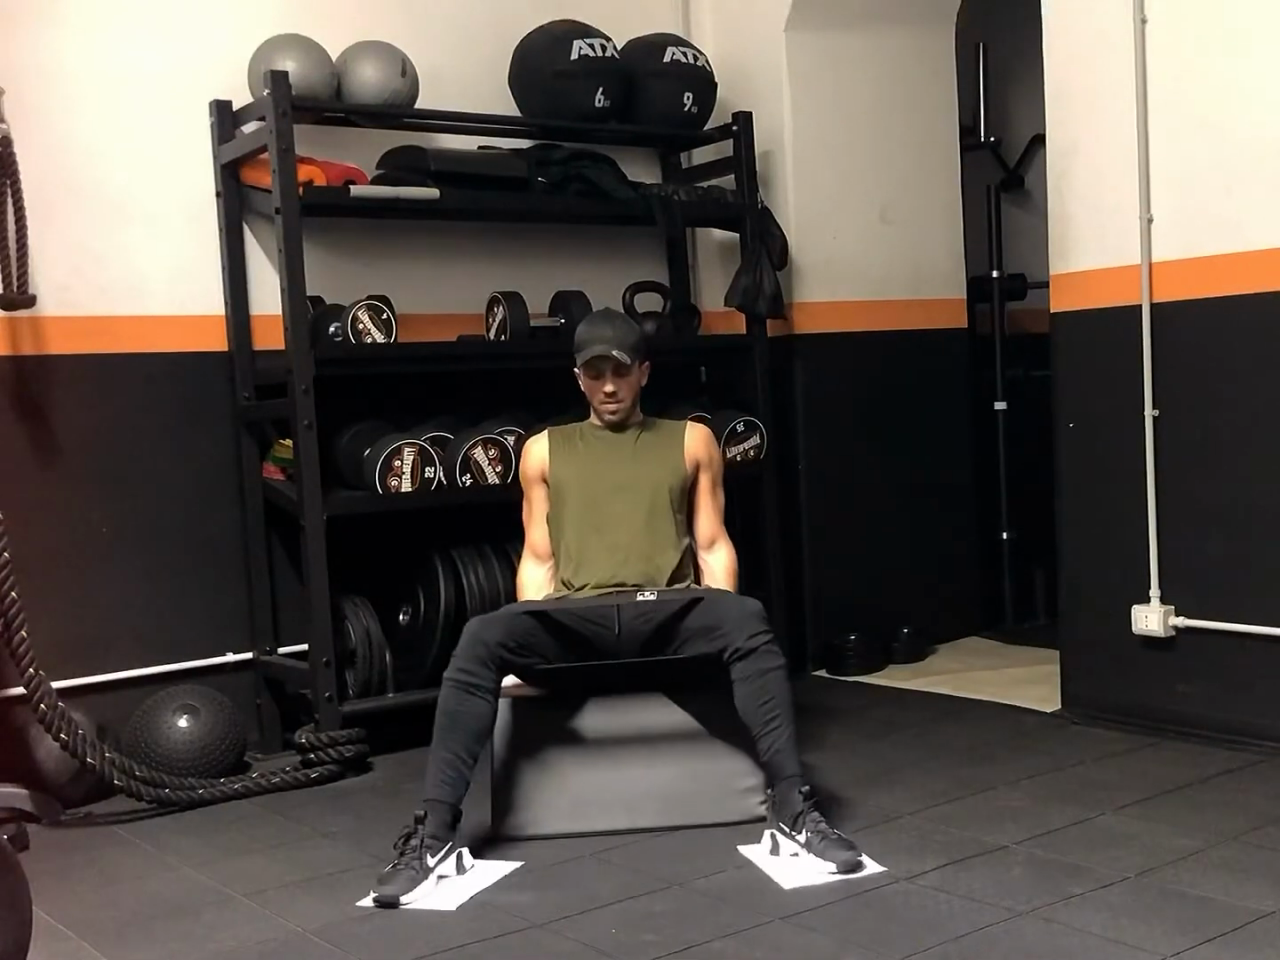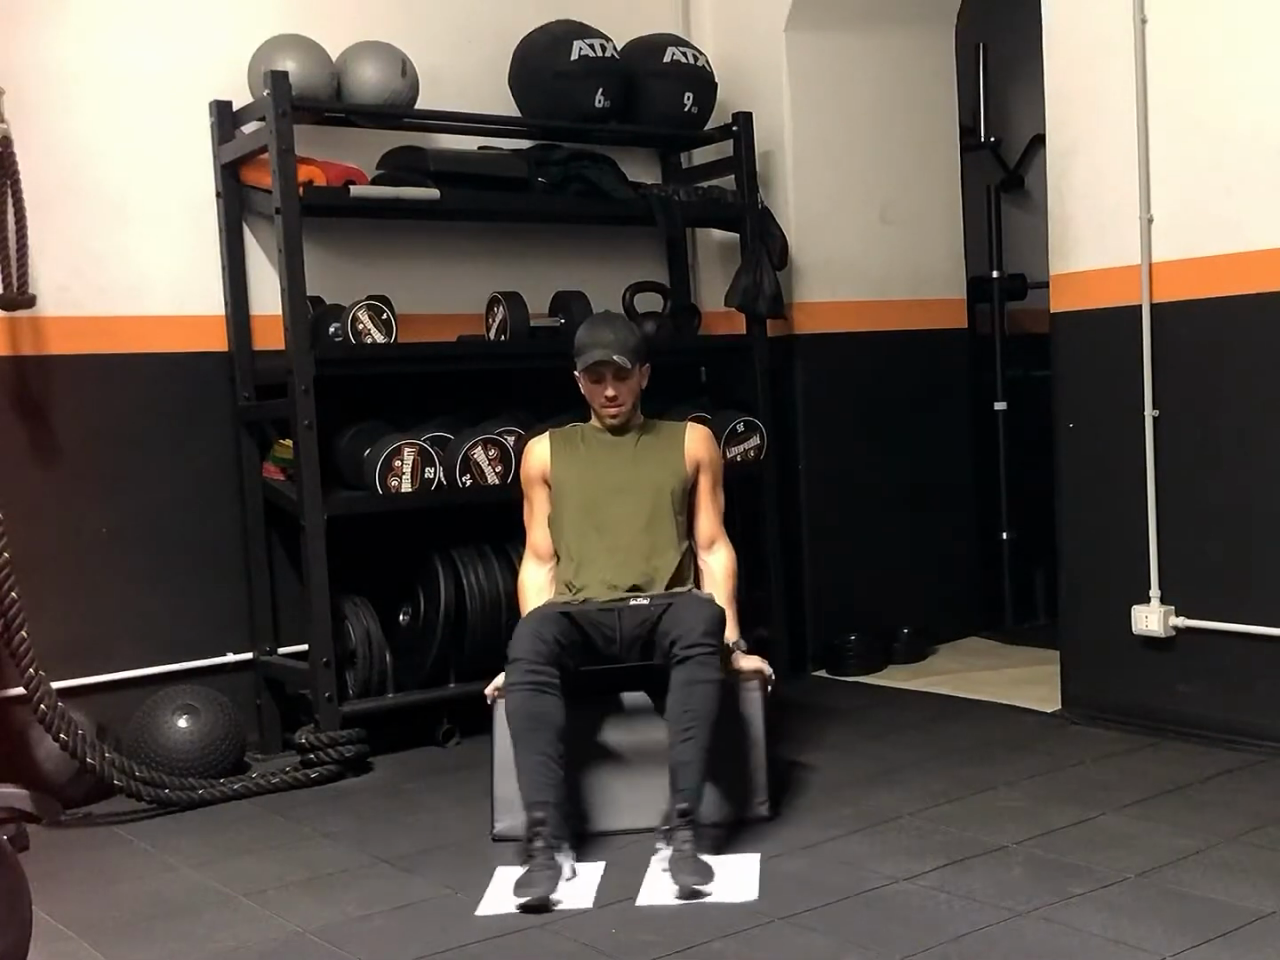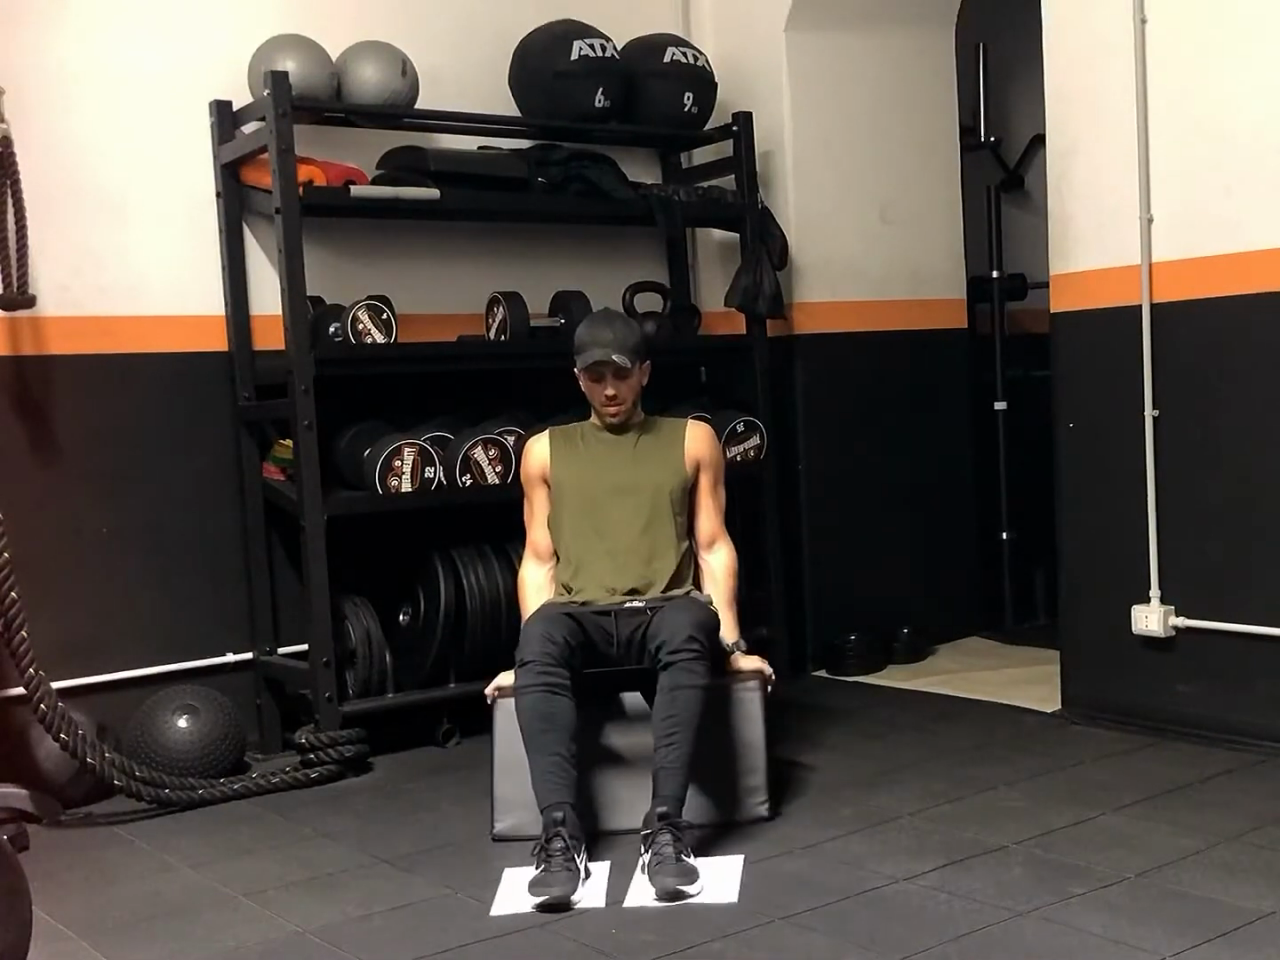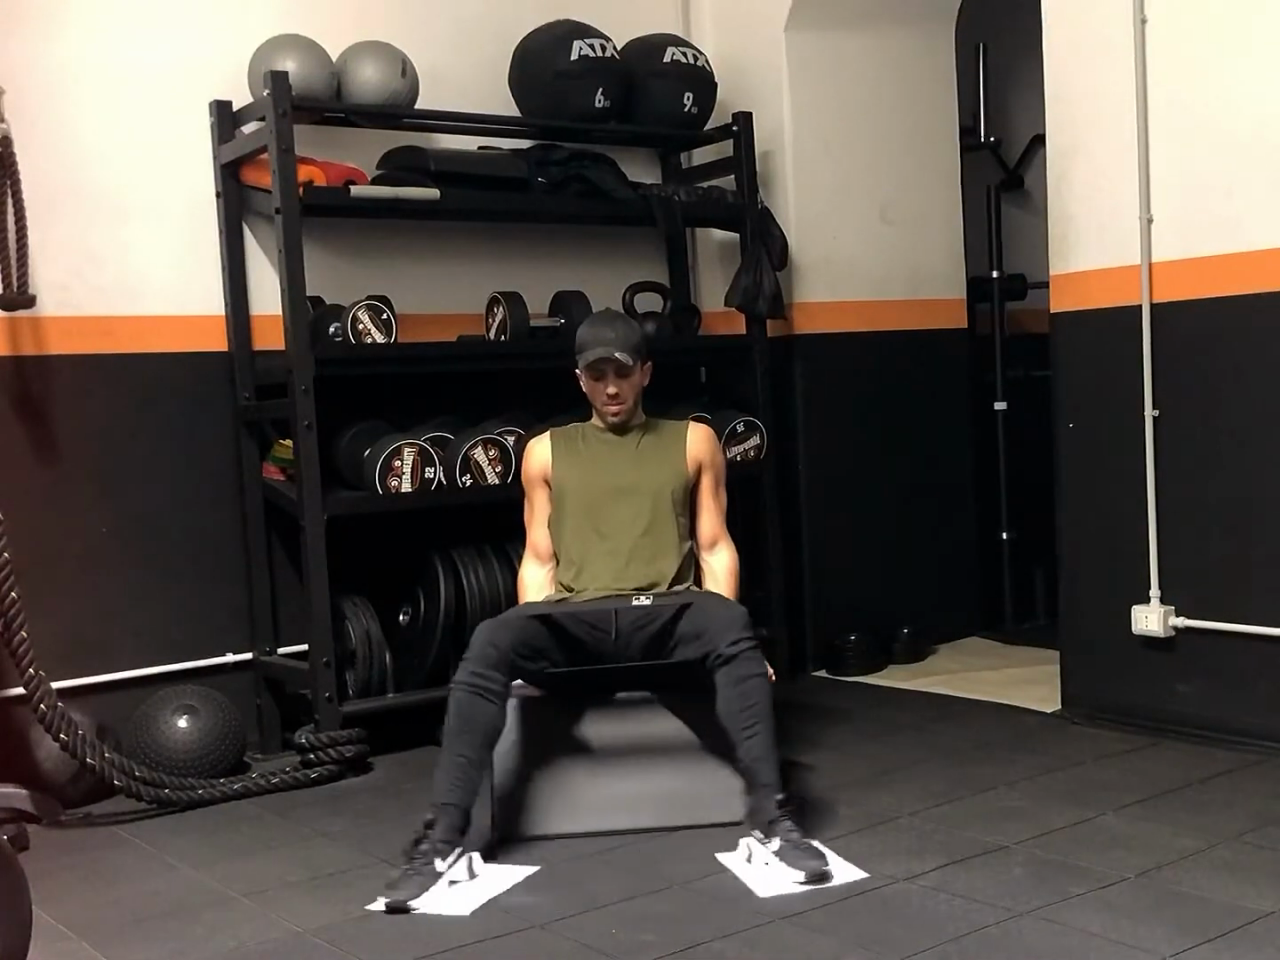
dt=0.5s
person 1, frame 1
left shoulder: (691, 440)
right shoulder: (544, 450)
left elbow: (712, 546)
right elbow: (538, 559)
left wrist: (725, 631)
right wrist: (528, 650)
left hip: (666, 609)
right hip: (578, 615)
left knee: (749, 621)
right knee: (479, 642)
left ankle: (792, 807)
right ankle: (433, 832)
person 1, frame 2
left shoulder: (692, 441)
right shoulder: (545, 452)
left elbow: (713, 549)
right elbow: (539, 561)
left wrist: (731, 641)
right wrist: (538, 652)
left hip: (665, 612)
right hip: (583, 619)
left knee: (702, 622)
right knee: (529, 637)
left ankle: (685, 824)
right ankle: (544, 835)
person 1, frame 3
left shoulder: (692, 439)
right shoulder: (545, 450)
left elbow: (714, 547)
right elbow: (539, 560)
left wrist: (732, 641)
right wrist: (534, 650)
left hip: (665, 614)
right hip: (581, 619)
left knee: (689, 630)
right knee: (540, 641)
left ankle: (664, 827)
right ankle: (561, 835)
person 1, frame 4
left shoulder: (693, 440)
right shoulder: (545, 451)
left elbow: (714, 548)
right elbow: (539, 560)
left wrist: (731, 639)
right wrist: (527, 649)
left hip: (664, 613)
right hip: (577, 619)
left knee: (729, 622)
right knee: (490, 642)
left ankle: (767, 816)
right ankle: (444, 835)
